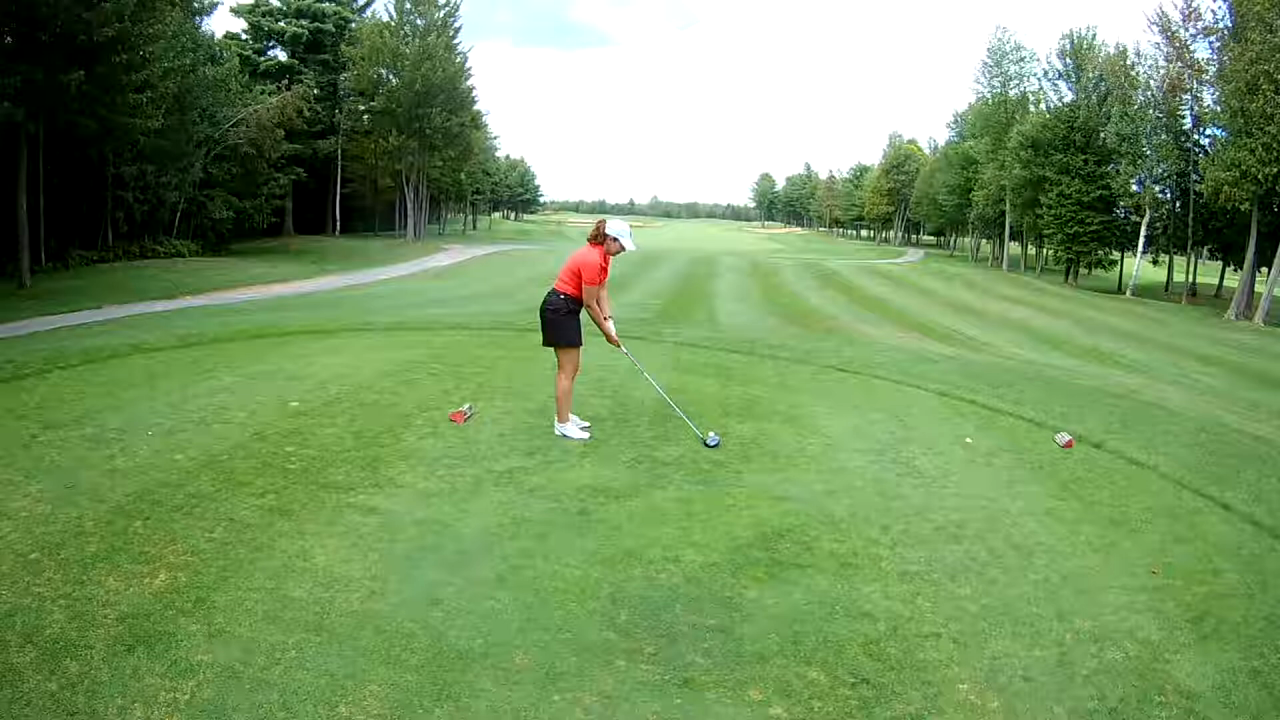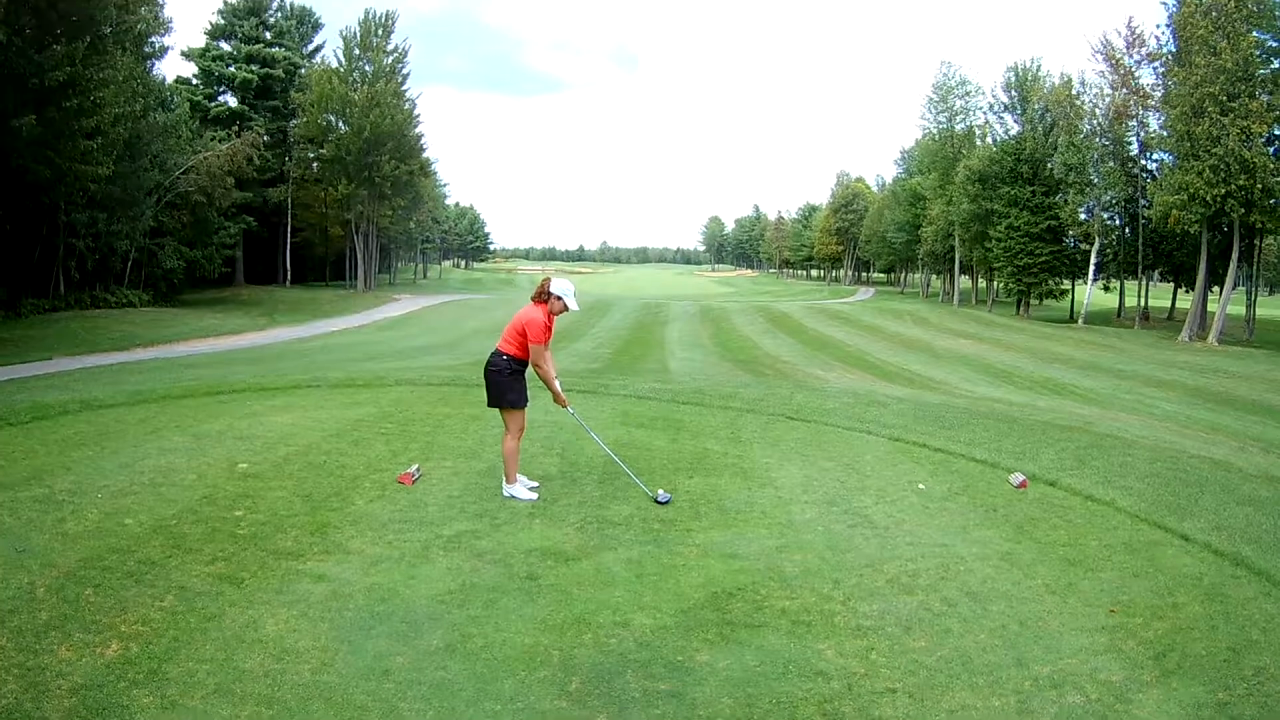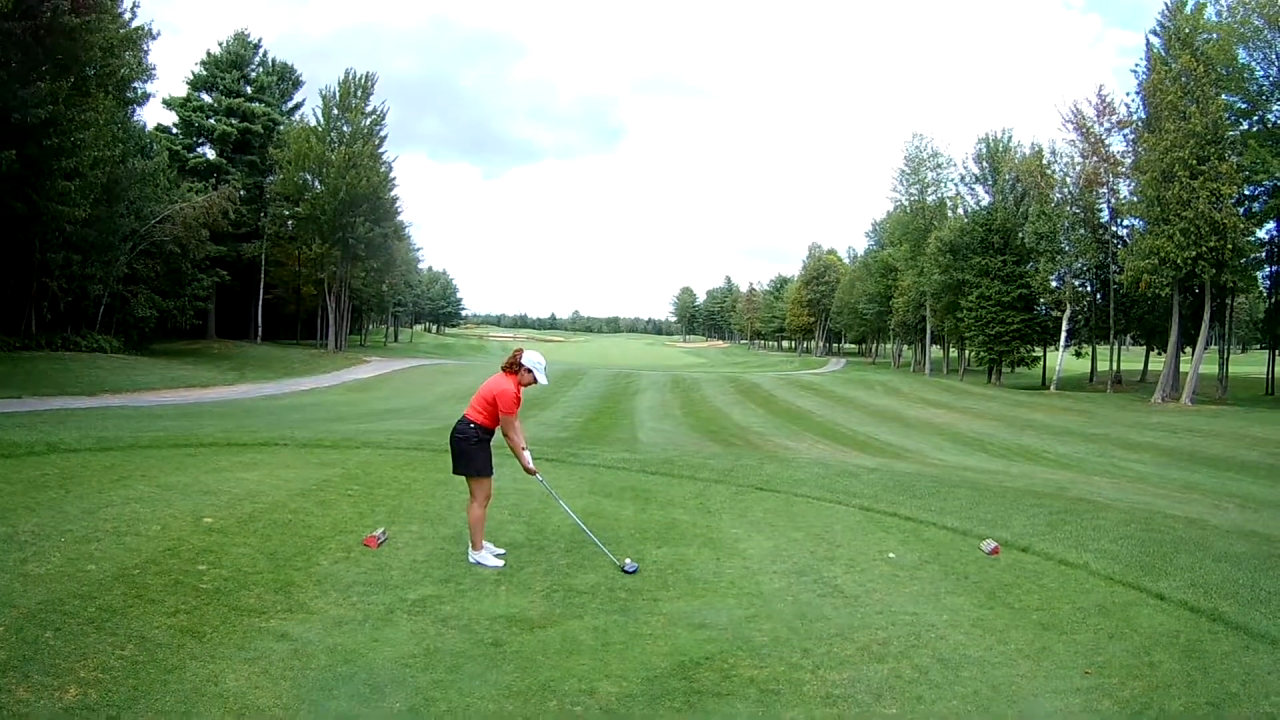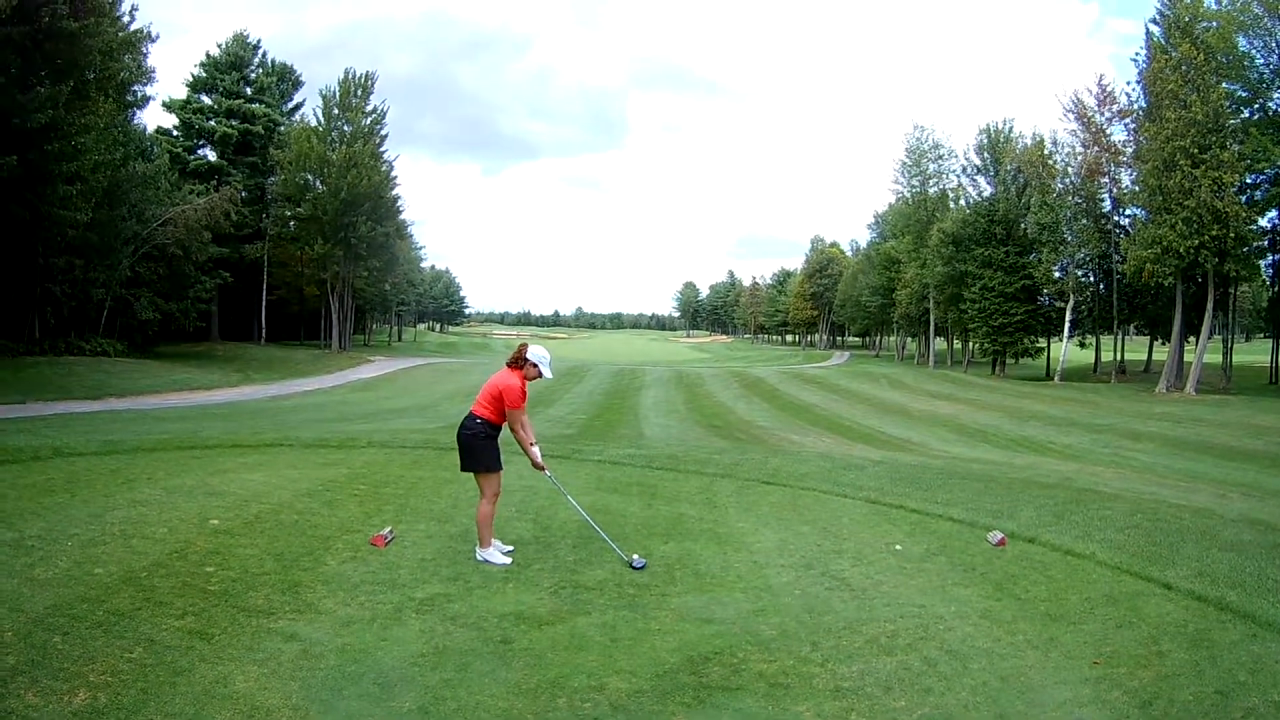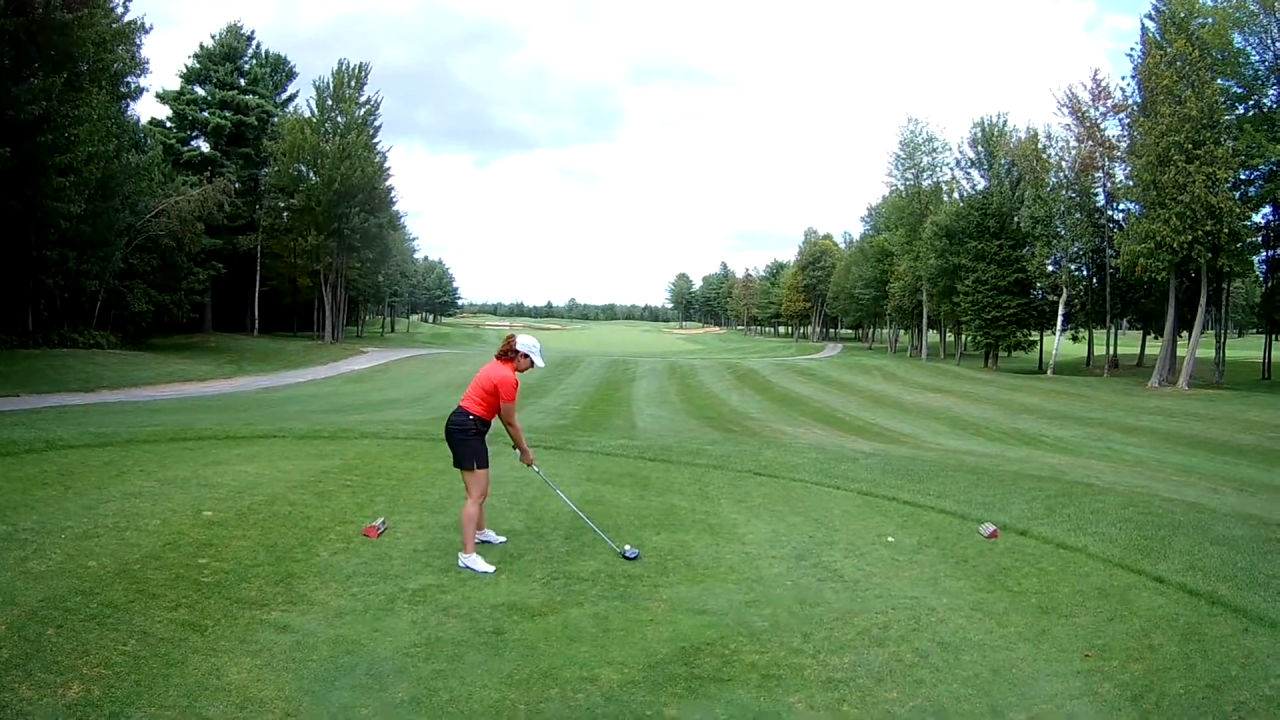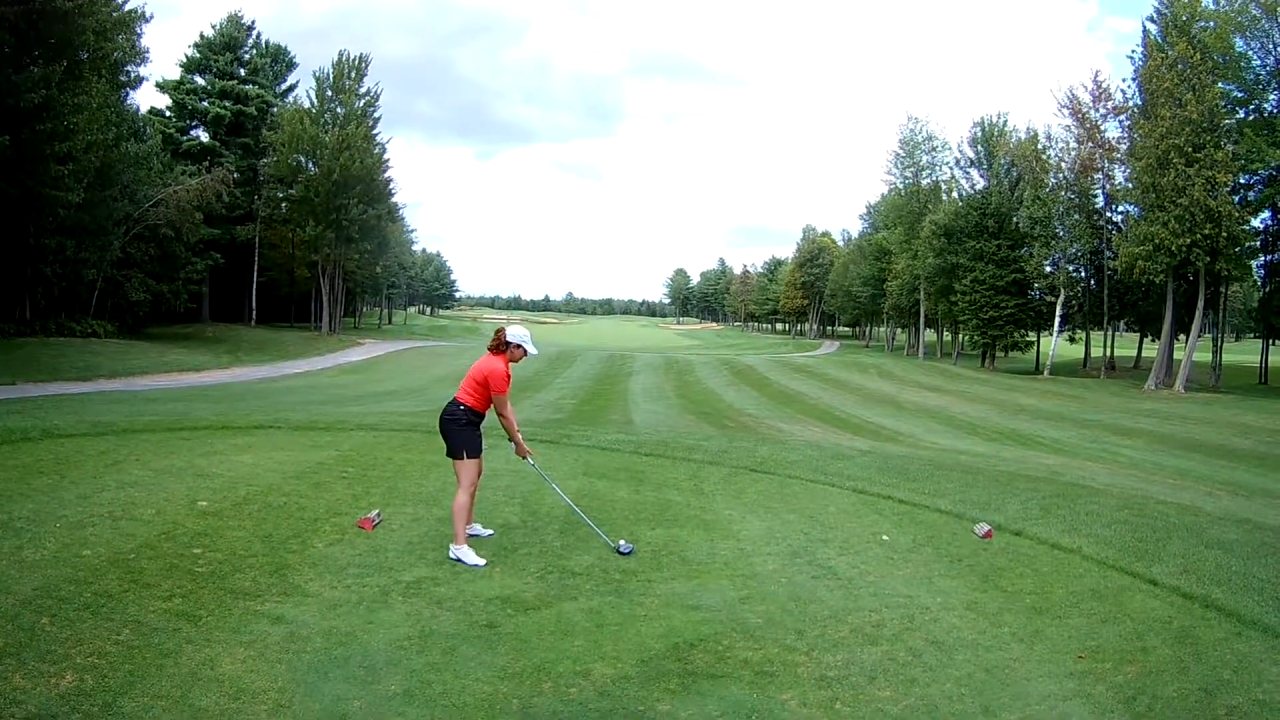
dt=0.7s
person 1, frame 1
left shoulder: (603, 256)
right shoulder: (591, 260)
left elbow: (602, 290)
right elbow: (589, 303)
left wrist: (609, 321)
right wrist: (606, 333)
left hip: (567, 308)
right hip: (559, 309)
left knee: (570, 367)
right knee: (568, 369)
left ankle: (564, 416)
right ankle: (562, 424)
person 1, frame 2
left shoulder: (546, 314)
right shoulder: (536, 319)
left elbow: (546, 351)
right elbow: (538, 363)
left wrist: (556, 382)
right wrist: (556, 393)
left hip: (513, 368)
right hip: (503, 369)
left knee: (516, 428)
right knee: (514, 430)
left ankle: (512, 477)
right ankle: (510, 485)
person 1, frame 3
left shoulder: (511, 382)
right shoulder: (507, 390)
left elbow: (515, 421)
right elbow: (508, 434)
left wrist: (525, 451)
right wrist: (524, 463)
left hip: (476, 436)
right hip: (470, 437)
left knee: (482, 495)
right knee: (480, 497)
left ankle: (478, 543)
right ankle: (476, 552)
person 1, frame 4
left shoulder: (515, 377)
right shoulder: (512, 385)
left elbow: (523, 415)
right elbow: (515, 428)
left wrist: (534, 445)
right wrist: (532, 458)
left hip: (482, 432)
right hip: (477, 434)
left knee: (493, 491)
right knee: (489, 494)
left ankle: (487, 540)
right ankle: (484, 549)
person 1, frame 5
left shoulder: (499, 366)
right shoulder: (507, 378)
left elbow: (503, 413)
right elbow: (510, 422)
left wrist: (519, 444)
right wrist: (525, 451)
left hip: (464, 425)
right hip: (467, 429)
left knee: (480, 486)
right knee: (477, 494)
left ankle: (480, 531)
right ankle: (467, 555)
person 1, frame 6
left shoulder: (498, 361)
right shoulder: (497, 369)
left elbow: (505, 403)
right elbow: (502, 413)
left wrist: (517, 434)
right wrist: (517, 443)
left hip: (466, 419)
right hip: (459, 421)
left knee: (474, 474)
right knee: (467, 484)
left ankle: (467, 525)
right ankle: (459, 546)
